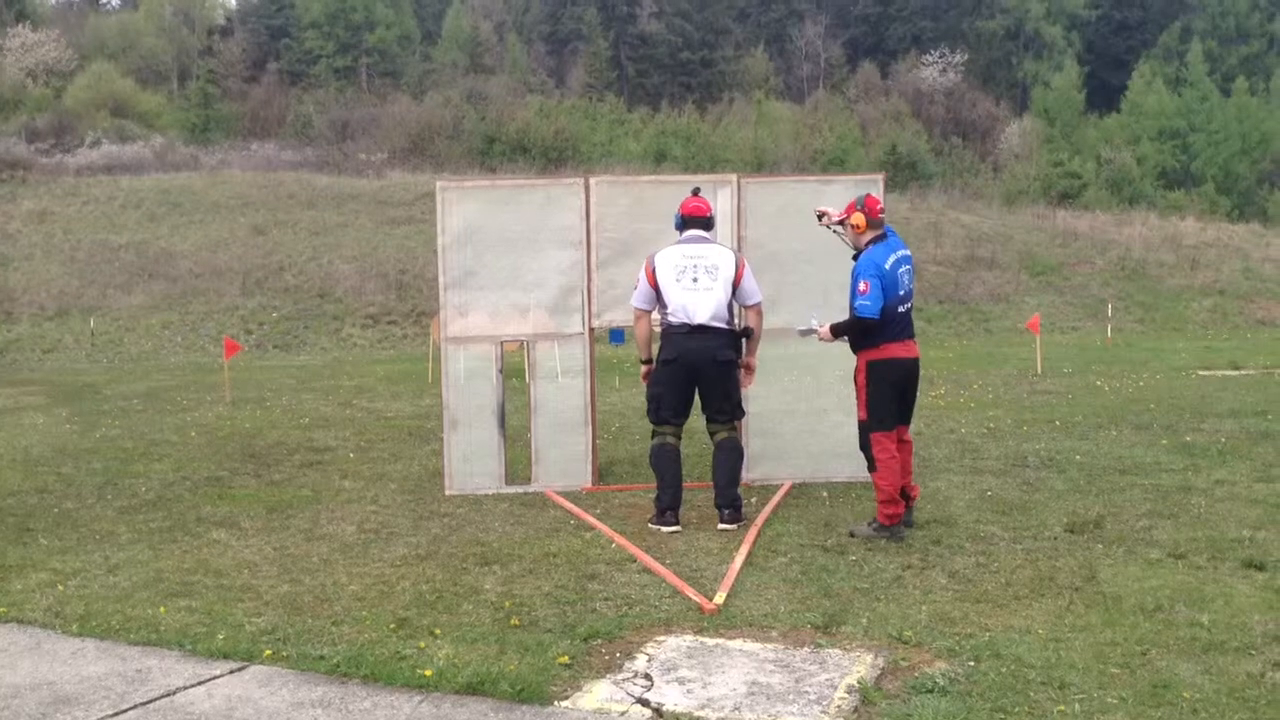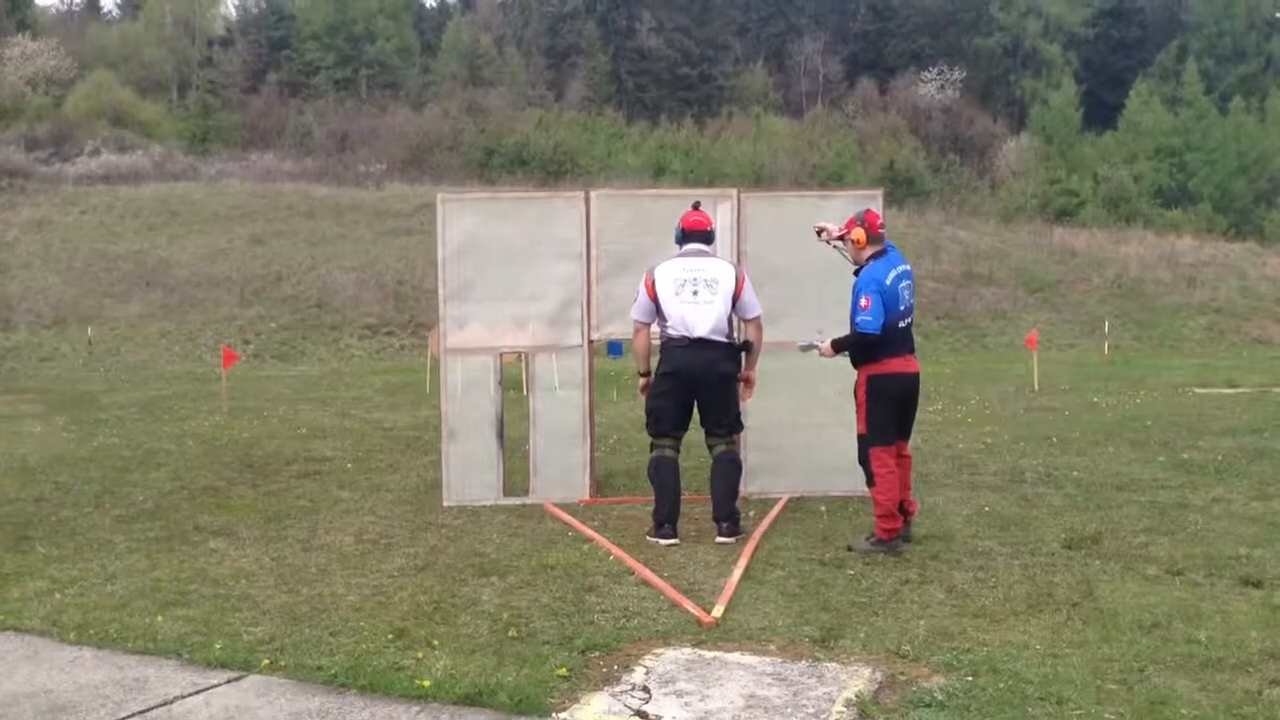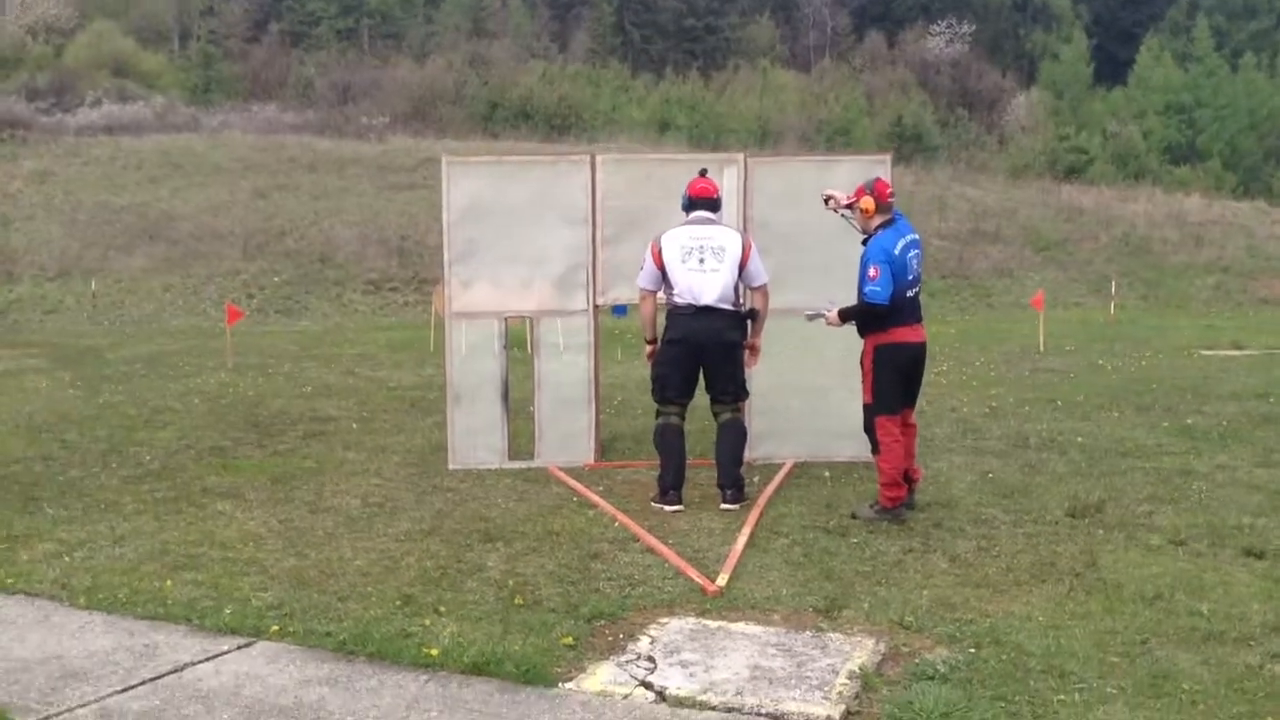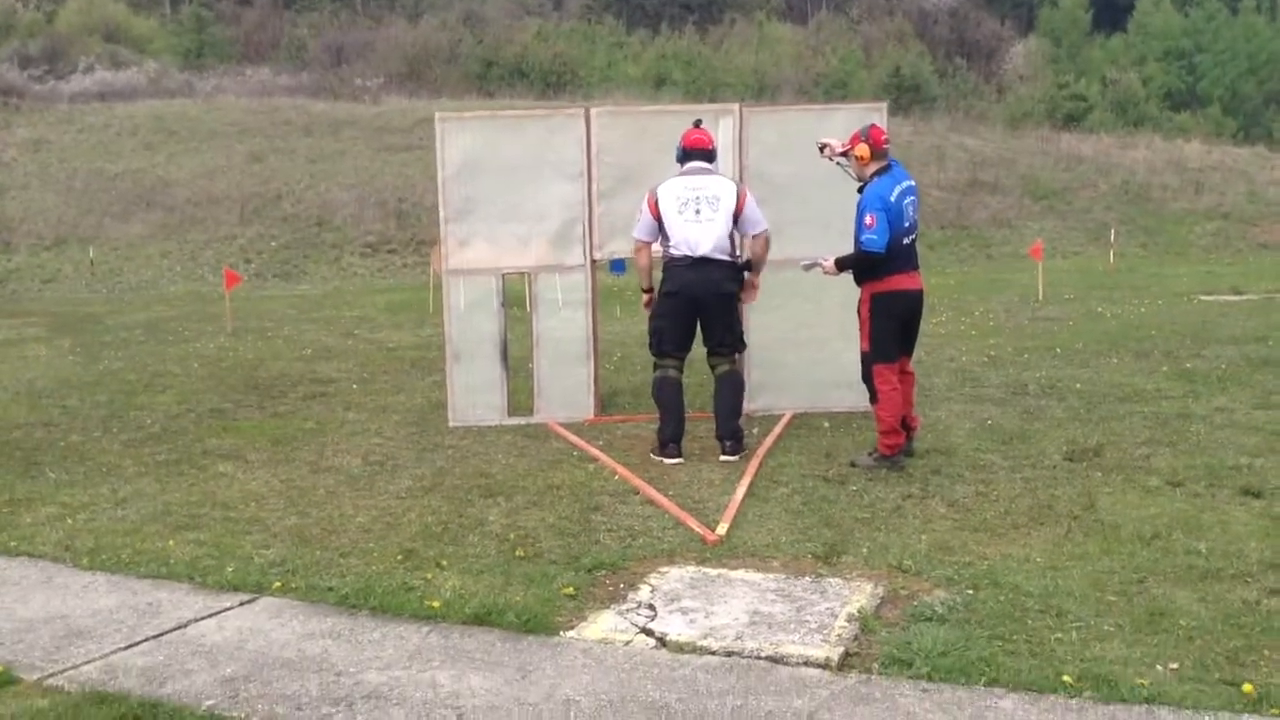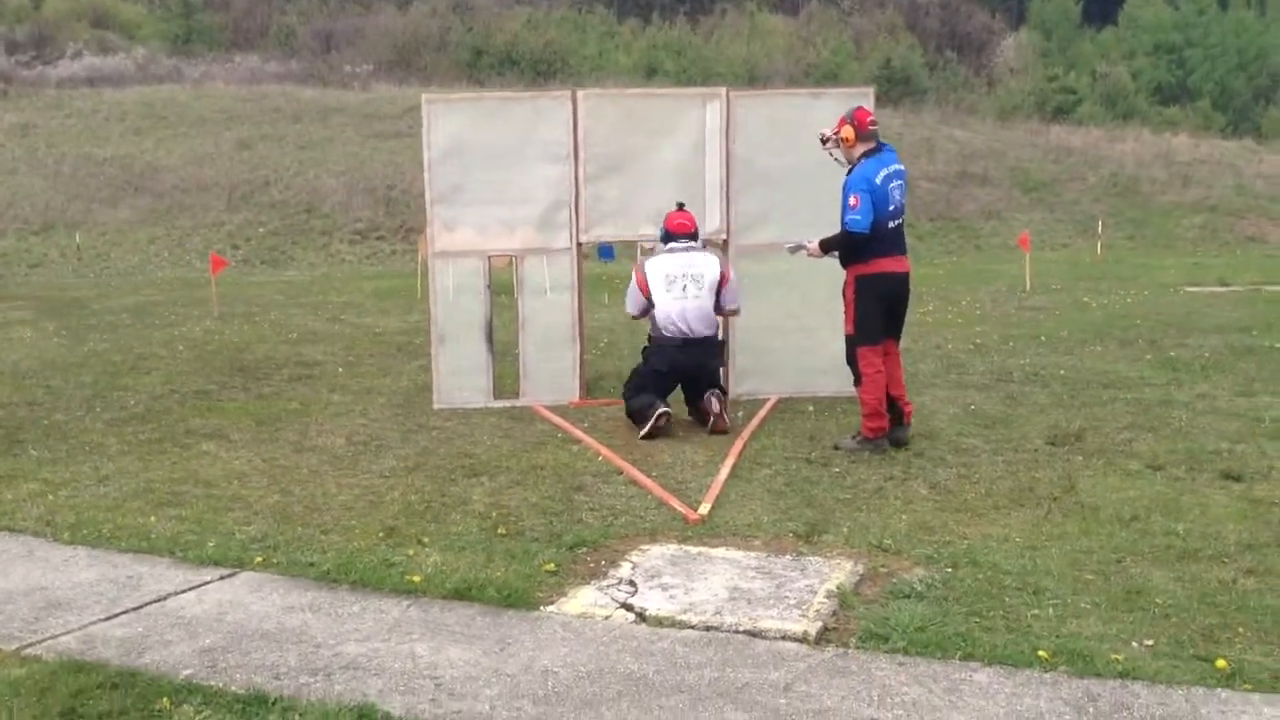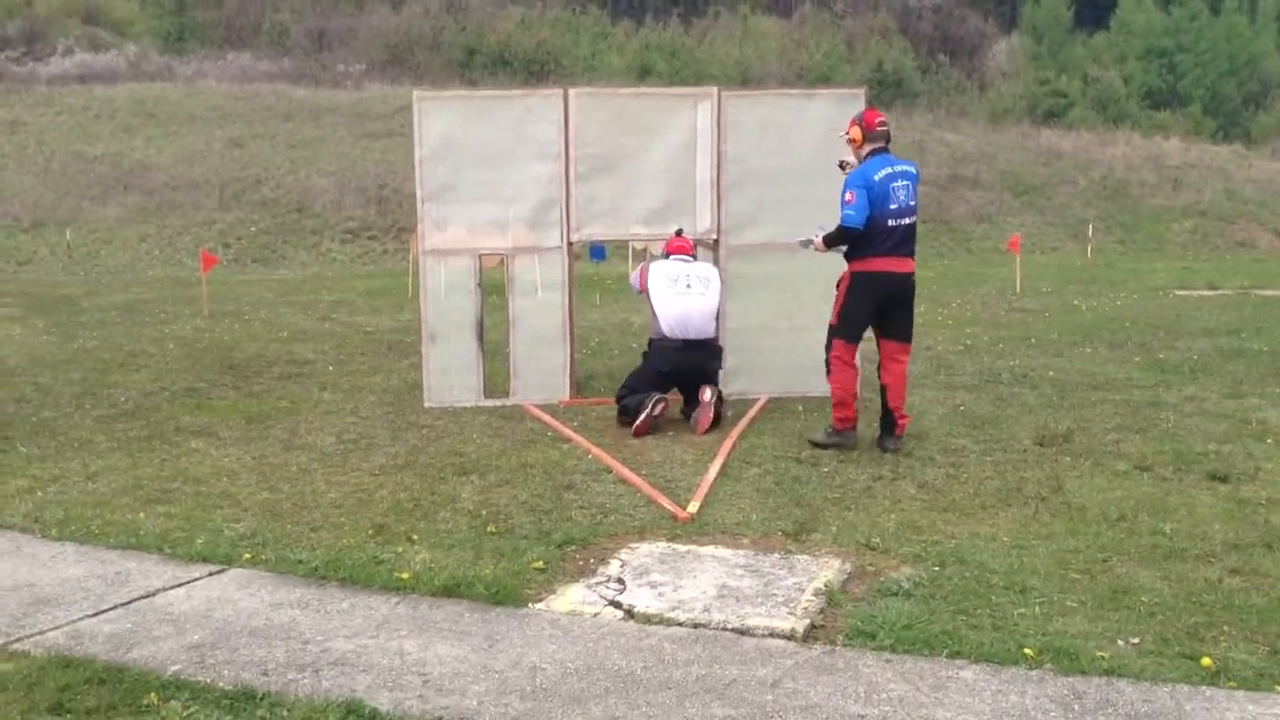
dt=0.7s
person 1, frame 1
left shoulder: (868, 263)
right shoulder: (897, 245)
left elbow: (865, 318)
right elbow: (881, 230)
left wrist: (834, 331)
right wrist: (840, 219)
left hip: (880, 361)
right hip: (907, 355)
left knee: (879, 440)
right knee: (899, 434)
left ankle: (889, 520)
right ankle: (906, 505)
person 1, frame 2
left shoulder: (869, 278)
right shoulder: (897, 259)
left elbow: (867, 334)
right elbow: (879, 245)
left wrist: (834, 346)
right wrist: (839, 234)
left hip: (880, 376)
right hip: (908, 370)
left knee: (878, 455)
right knee: (898, 449)
left ankle: (887, 533)
right ankle: (903, 520)
person 1, frame 3
left shoulder: (878, 248)
right shoulder: (906, 229)
left elbow: (875, 304)
right elbow: (887, 214)
left wrist: (842, 315)
right wrist: (847, 203)
left hip: (887, 346)
right hip: (914, 339)
left knee: (883, 423)
right knee: (903, 418)
left ankle: (891, 501)
right ankle: (907, 487)
person 1, frame 4
left shoulder: (873, 196)
right shoulder: (902, 176)
left elbow: (872, 253)
right elbow: (882, 162)
left wrist: (839, 264)
right wrist: (842, 150)
left hip: (883, 294)
right hip: (912, 287)
left knee: (881, 372)
right knee: (901, 366)
left ankle: (890, 449)
right ankle: (906, 435)
person 1, frame 5
left shoulder: (859, 178)
right shoulder: (893, 161)
left elbow: (856, 233)
right elbow: (879, 146)
left wrist: (823, 246)
right wrist: (837, 142)
left hip: (869, 276)
right hip: (898, 272)
left knee: (866, 356)
right knee: (889, 351)
left ankle: (873, 433)
right ankle: (899, 422)
person 1, frame 6
left shoulder: (860, 177)
right shoulder: (910, 170)
left elbow: (852, 228)
left wrist: (826, 241)
left hip: (867, 274)
right hip: (903, 274)
left knee: (840, 349)
right knee: (896, 354)
left ankle: (843, 427)
right ankle: (893, 431)
person 2, frame 1
left shoulder: (658, 260)
right shoulder: (731, 258)
left elbow: (641, 316)
right elbow: (754, 310)
left wrist: (646, 361)
right wrist: (750, 355)
left hip: (675, 346)
right hip: (719, 346)
left knee: (666, 429)
right knee: (725, 428)
left ankle: (667, 513)
right ankle: (728, 511)
person 2, frame 2
left shoulder: (657, 273)
right shoulder: (731, 272)
left elbow: (640, 328)
right elbow: (754, 324)
left wrist: (644, 373)
right wrist: (749, 368)
left hip: (675, 359)
right hip: (718, 359)
left knee: (664, 442)
right knee: (723, 441)
left ankle: (665, 526)
right ankle: (726, 524)
person 2, frame 3
left shoulder: (664, 241)
right shoulder: (738, 240)
left elbow: (647, 295)
right elbow: (760, 291)
left wrist: (650, 339)
right wrist: (755, 335)
left hip: (681, 327)
right hip: (724, 327)
left knee: (670, 409)
right knee: (728, 409)
left ankle: (670, 492)
right ankle: (731, 490)
person 2, frame 4
left shoulder: (660, 192)
right shoulder: (733, 189)
left elbow: (642, 246)
right elbow: (761, 237)
left wrist: (647, 289)
right wrist: (753, 275)
left hip: (678, 278)
right hip: (721, 277)
left knee: (668, 362)
right knee: (725, 360)
left ankle: (669, 444)
right ankle: (730, 442)
person 2, frame 5
left shoulder: (647, 267)
right shoulder: (716, 264)
left elbow: (635, 312)
right elbow: (732, 310)
left hip: (664, 351)
right hip: (705, 351)
left knee: (634, 396)
right knee: (702, 401)
left ankle: (653, 409)
right ankle: (711, 404)
person 2, frame 6
left shoulder: (651, 269)
right shoulder: (711, 271)
left elbow: (636, 281)
left hip: (665, 353)
right hip: (704, 354)
left knee: (626, 400)
right knee: (698, 403)
left ankle: (647, 405)
right ankle: (704, 405)
